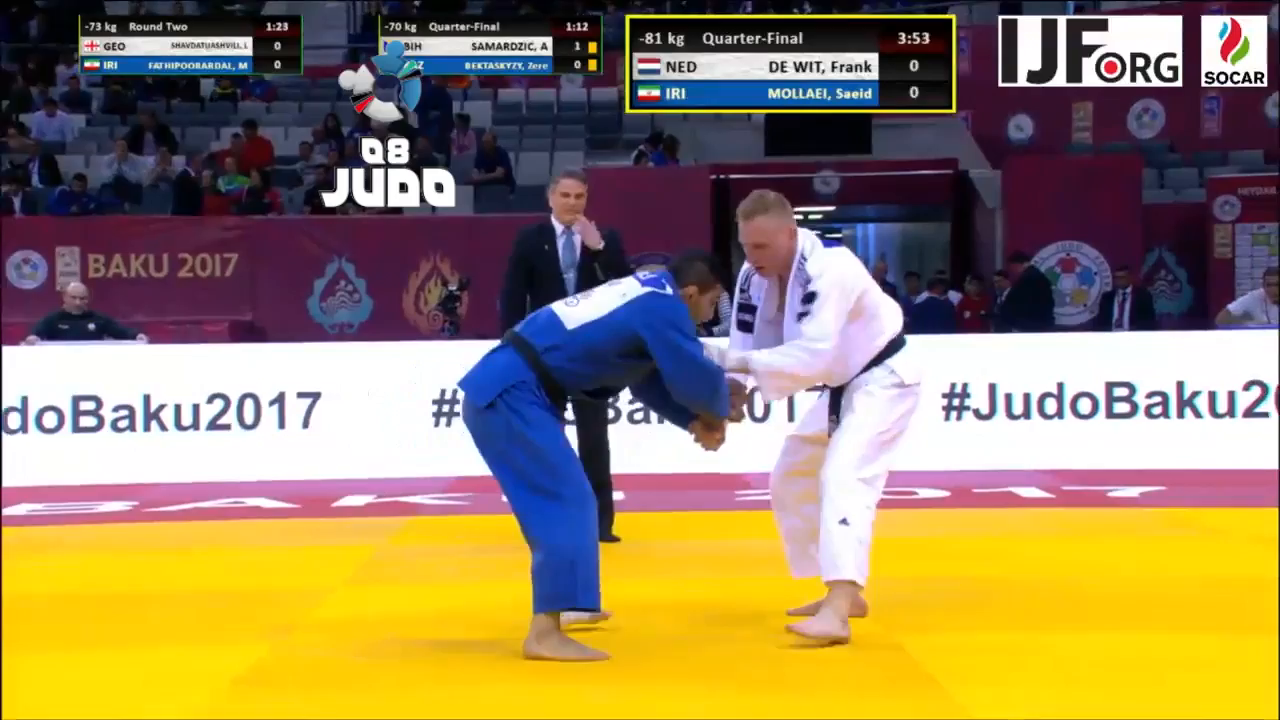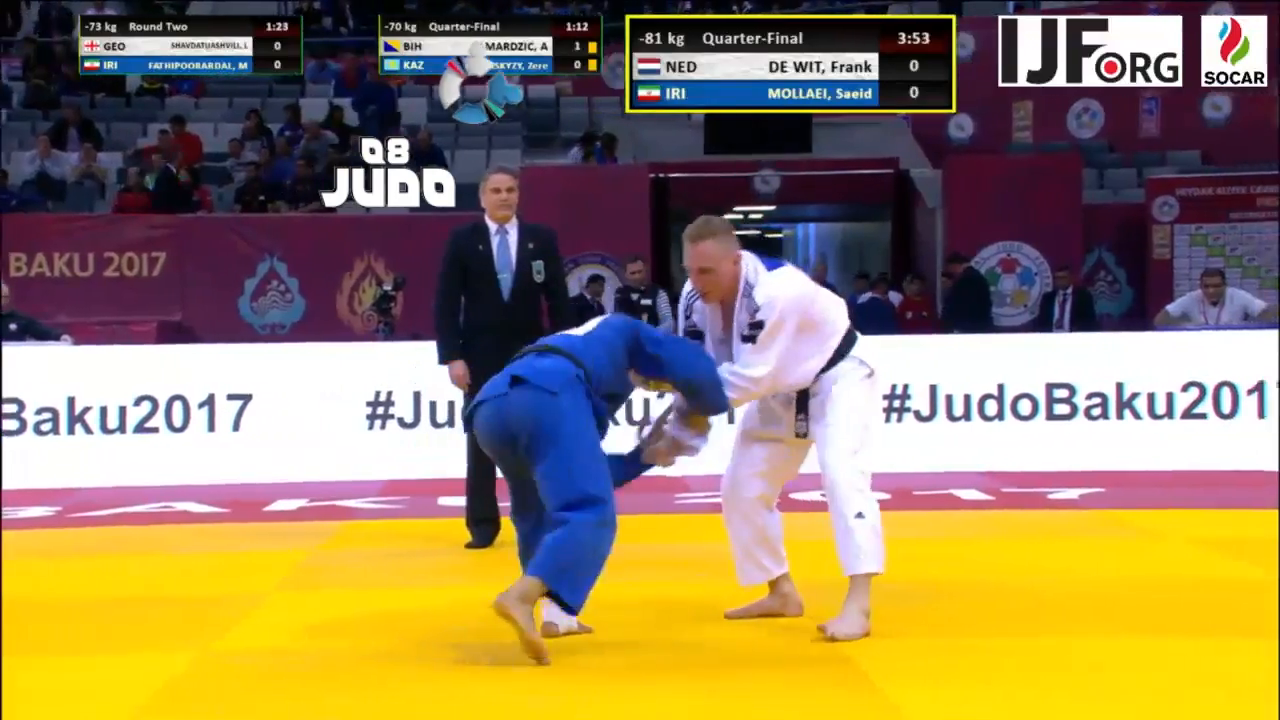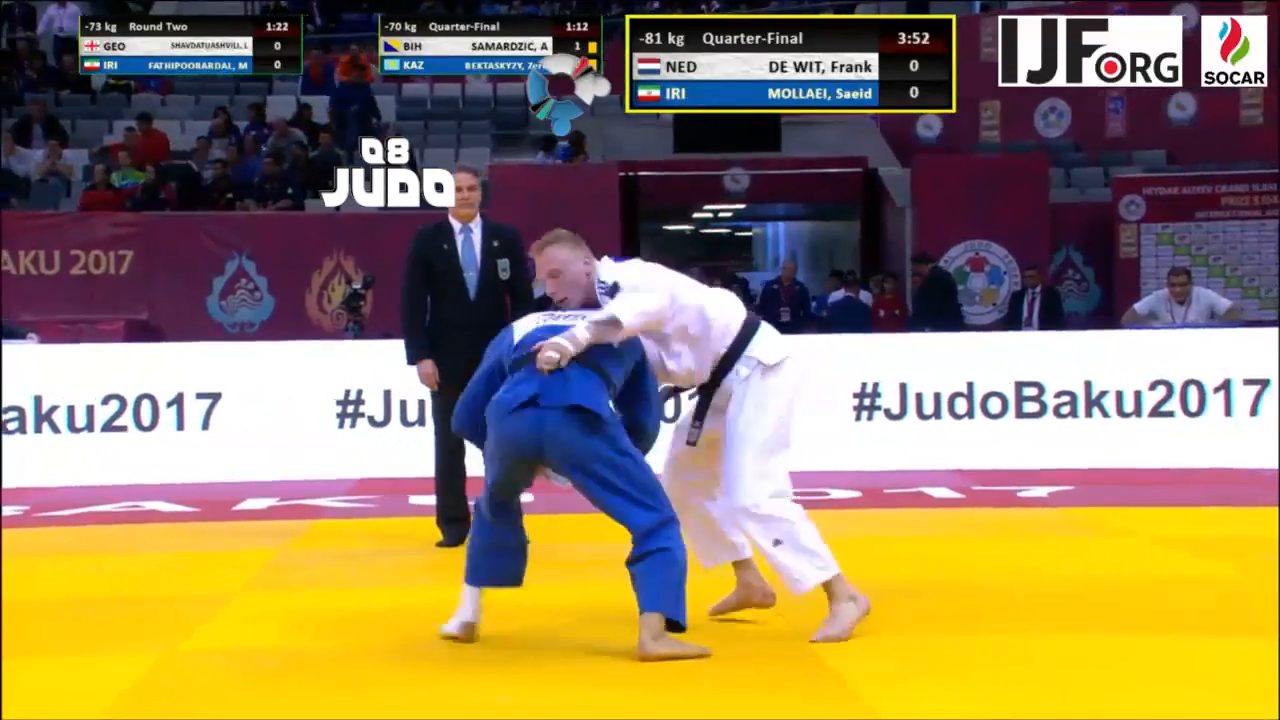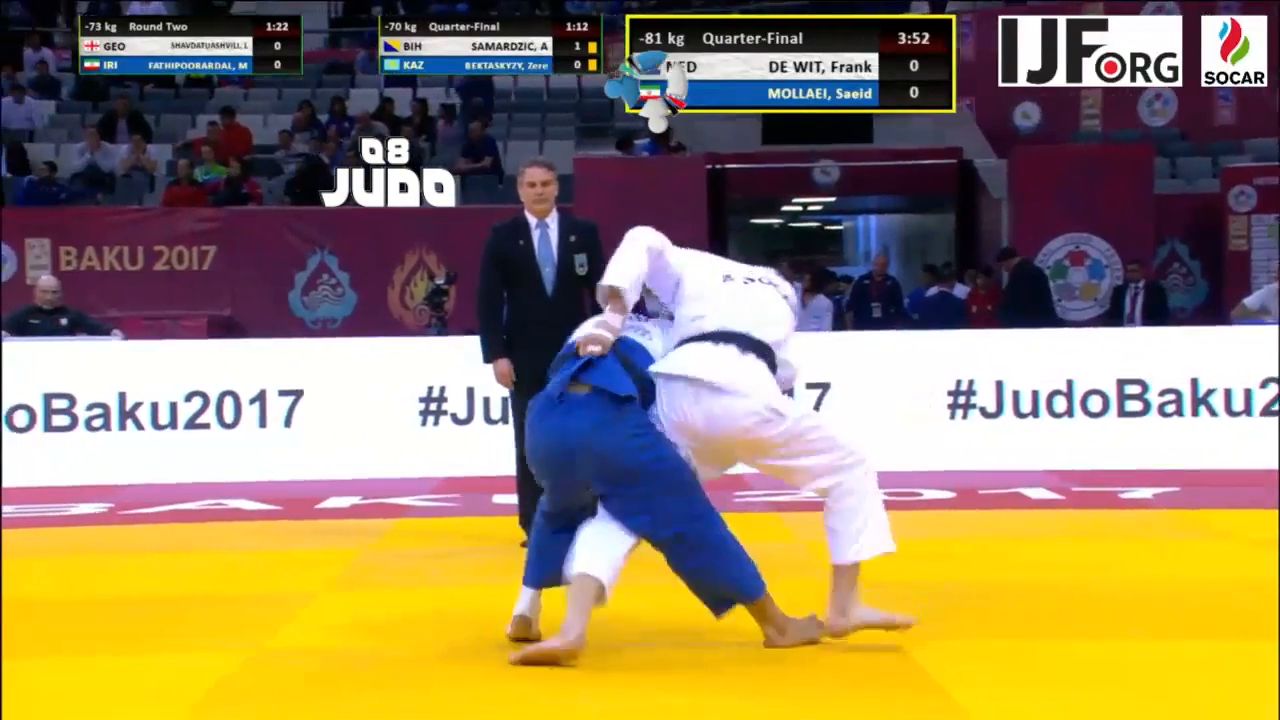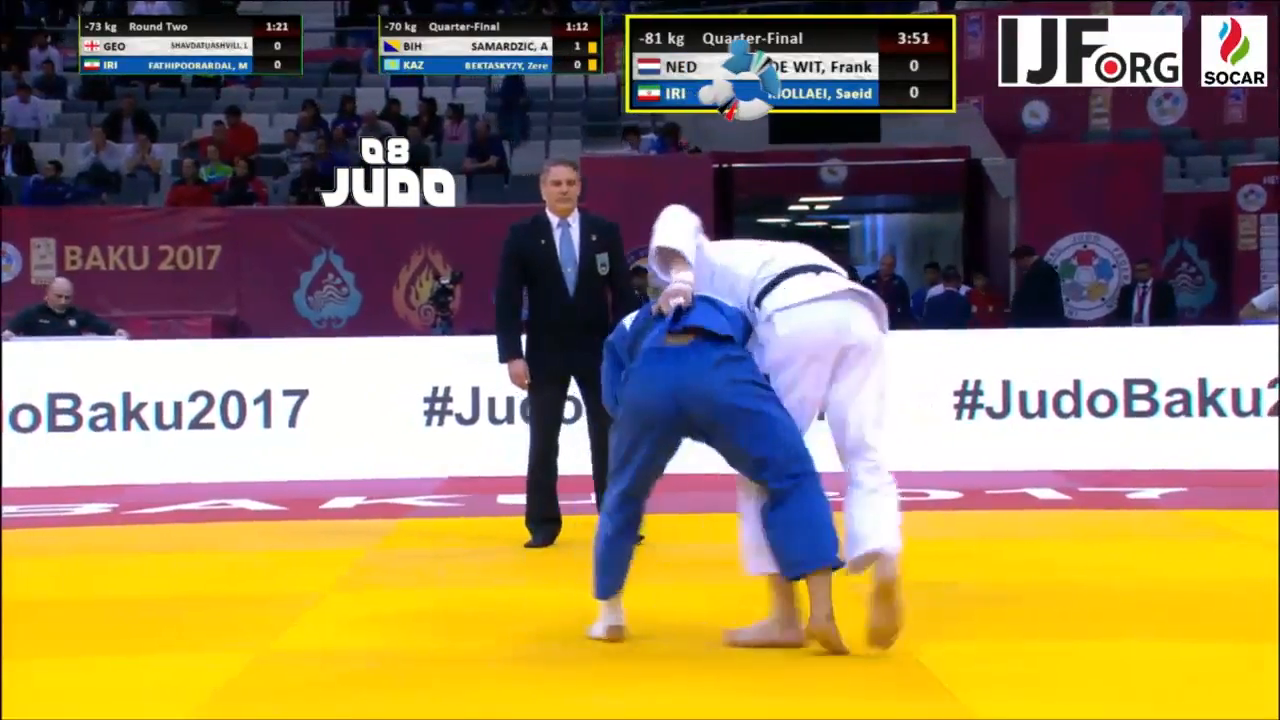
dt=0.5s
person 1, frame 1
left shoulder: (830, 270)
right shoulder: (755, 274)
left elbow: (811, 356)
right elbow: (744, 346)
left wrist: (734, 364)
left hip: (883, 381)
right hip: (843, 387)
left knee: (842, 475)
right knee: (791, 480)
left ankle: (840, 608)
right ankle: (845, 595)
person 1, frame 2
left shoulder: (774, 291)
right shoulder: (695, 299)
left elbow: (751, 377)
left hip: (836, 378)
right hip: (782, 390)
left knee: (842, 472)
right knee: (745, 488)
left ankle: (858, 603)
right ankle: (782, 592)
person 1, frame 3
left shoulder: (618, 280)
right shoulder: (602, 312)
left elbow: (647, 300)
left wrist: (578, 338)
left hip: (754, 368)
right hip: (730, 375)
left knee: (750, 495)
right knee: (681, 482)
left ankle: (843, 597)
right ankle: (751, 583)
person 1, frame 4
left shoulder: (691, 268)
right shoulder: (778, 292)
left elbow: (641, 244)
left wrist: (611, 318)
left hip: (681, 395)
right hip: (745, 401)
right knee: (848, 472)
right ankle: (844, 608)
person 1, frame 5
left shoulder: (706, 258)
left elbow: (677, 221)
left wrist: (679, 279)
left hip: (794, 318)
right hip: (859, 315)
right knee: (864, 458)
left ankle: (784, 616)
right ankle: (882, 563)
person 2, frame 1
left shoulder: (608, 240)
right shoulder: (529, 241)
right elbow: (511, 301)
left wrist: (599, 248)
left knee: (593, 438)
left ankle: (600, 520)
person 2, frame 2
left shoulder: (542, 239)
right shoulder: (462, 241)
left elbow: (558, 299)
right elbow: (446, 303)
right wrist: (452, 356)
right hip: (480, 357)
right knee: (481, 442)
right ankle: (483, 525)
person 2, frame 3
left shoulder: (506, 238)
right shoulder: (426, 240)
left elbow: (522, 298)
right elbow: (412, 303)
right wrist: (420, 356)
right hip: (447, 356)
right knee: (449, 440)
right ankle: (454, 524)
person 2, frame 4
left shoulder: (584, 232)
right shoulder: (502, 237)
right elbow: (489, 301)
right wrist: (497, 354)
right hip: (525, 354)
right knee: (529, 440)
right ankle: (535, 524)
person 2, frame 5
left shoulder: (605, 232)
right shoulder: (522, 235)
left elbow: (622, 293)
right elbow: (507, 300)
right wrist: (512, 354)
left hip: (597, 349)
right hip: (546, 352)
left knee: (606, 436)
right knee: (543, 441)
right ankle: (543, 524)
person 3, frame 1
left shoulder: (639, 295)
right shoulder: (662, 306)
left elbow: (652, 379)
right elbow: (694, 382)
left wrist: (694, 421)
right wrist: (724, 406)
left hip: (502, 389)
right hip: (506, 396)
left knee: (563, 497)
right knee: (566, 502)
left ankle: (567, 603)
right ankle: (542, 633)
person 3, frame 2
right shoulder: (625, 333)
left elbow: (591, 471)
right elbow: (693, 365)
left wrist: (644, 456)
right wrist: (700, 409)
left hip: (488, 408)
right hip: (546, 396)
left knee: (537, 510)
right knee: (591, 513)
right ankle: (520, 596)
person 3, frame 3
left shoulder: (515, 332)
right shoulder: (621, 336)
left elbow: (465, 418)
right elbow: (643, 424)
right wrist: (613, 469)
left hip: (512, 416)
right hip: (580, 418)
left knee: (498, 502)
right knee: (655, 520)
left ankle: (467, 615)
right ankle: (653, 634)
person 3, frame 4
left shoulder: (590, 329)
left hip: (545, 428)
right hip: (612, 423)
left knee: (560, 511)
right knee: (684, 525)
left ankle: (526, 613)
right ankle: (779, 627)
person 3, frame 5
left shoulder: (627, 329)
right shoulder: (731, 316)
left elbow: (617, 404)
left hip: (648, 388)
right hip: (718, 373)
left knee: (623, 501)
right knee: (796, 487)
left ankle: (609, 615)
right ankle: (822, 614)
